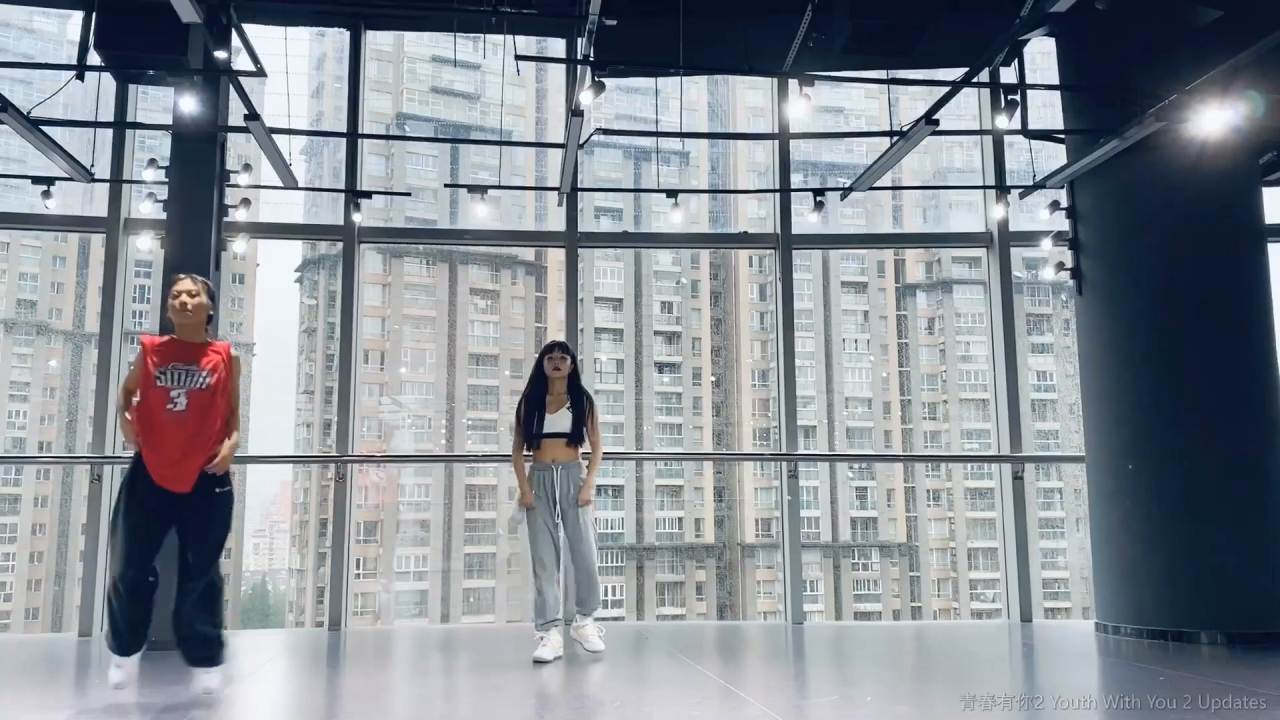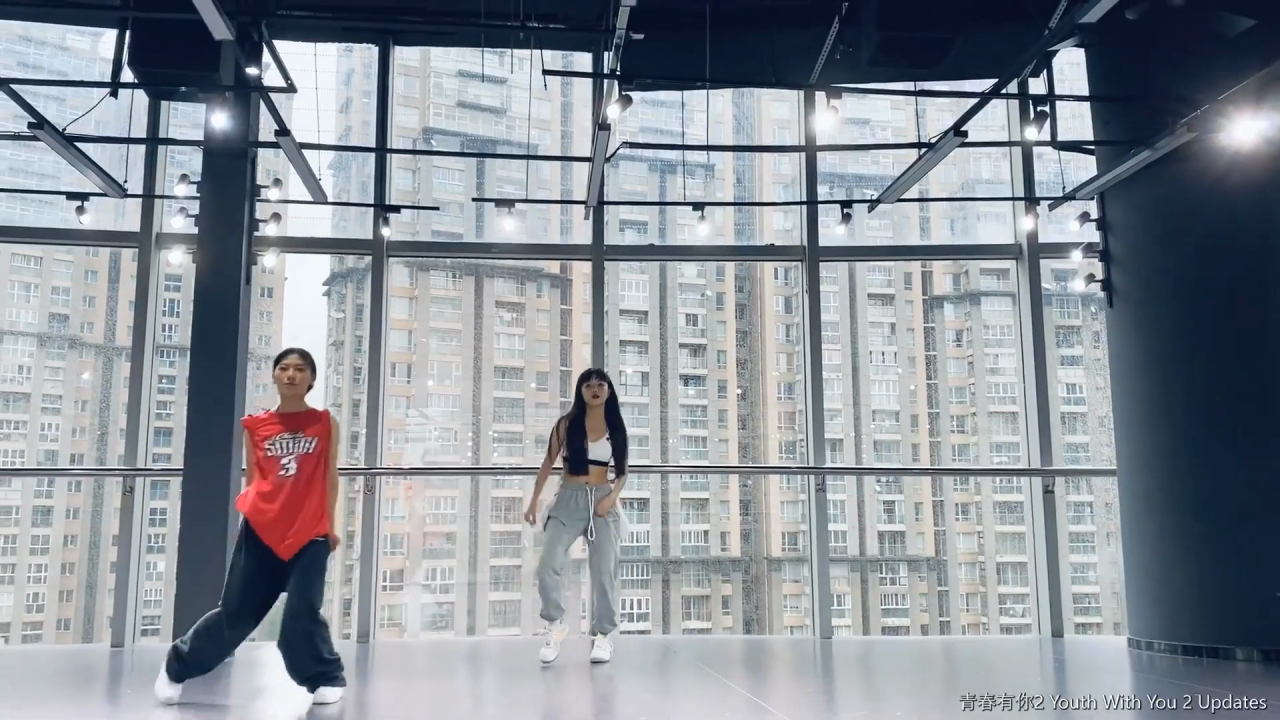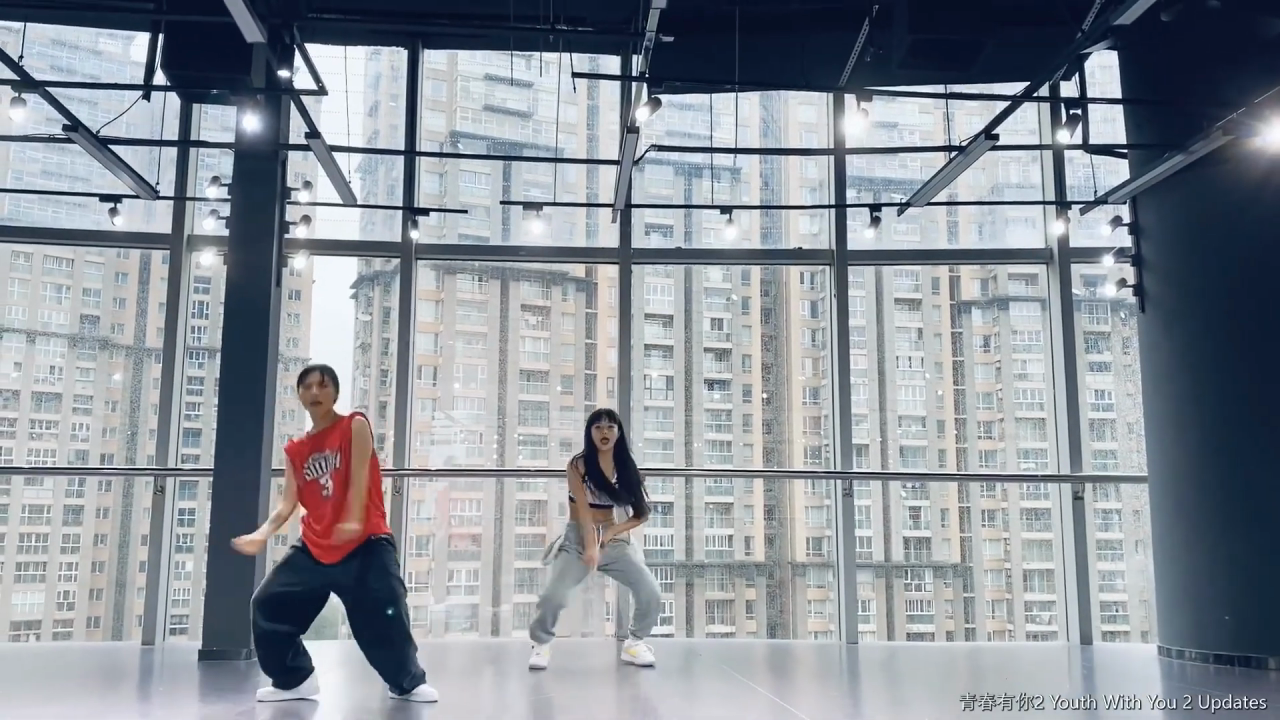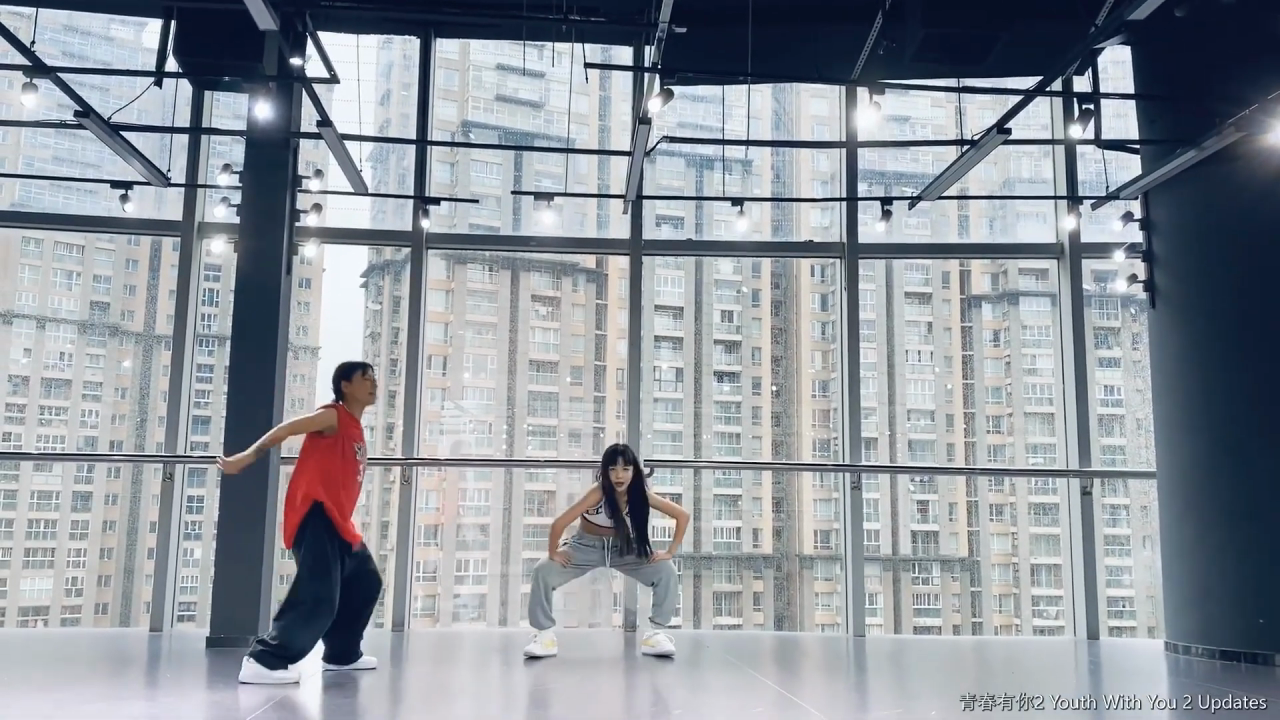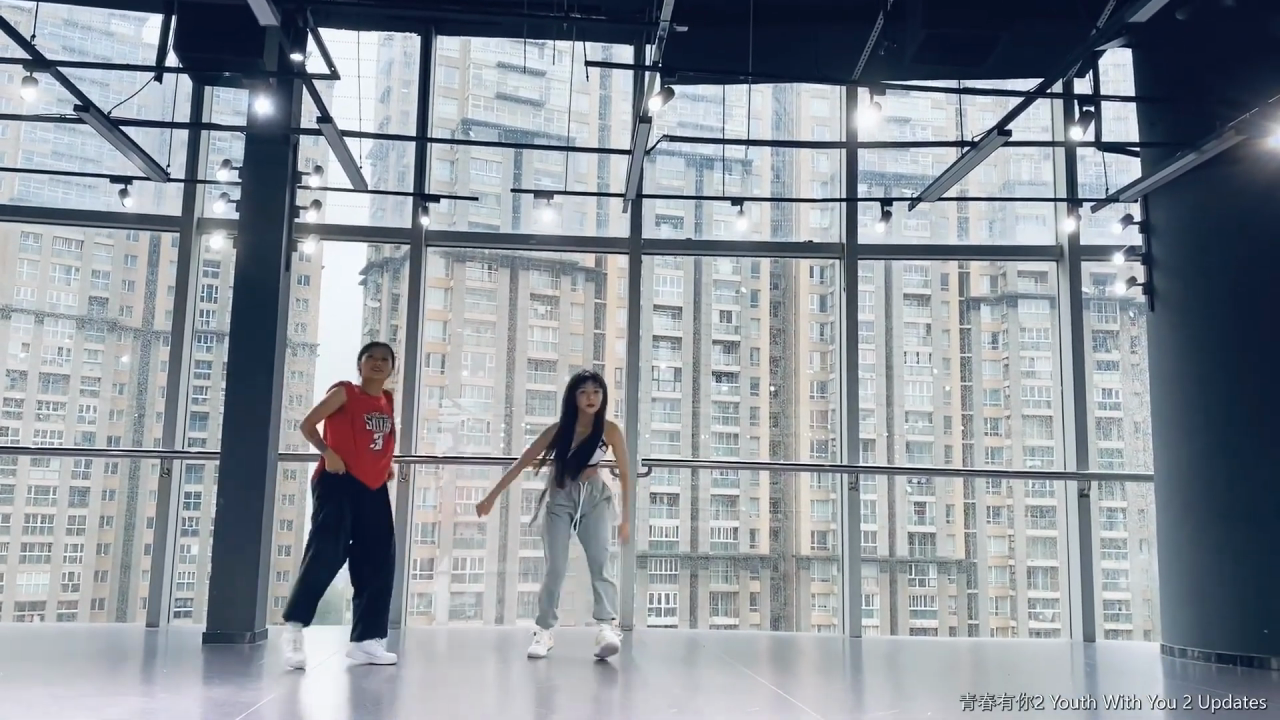
dt=1s
person 1, frame 1
left shoulder: (226, 357)
right shoulder: (151, 350)
left elbow: (232, 416)
right elbow: (127, 394)
left wrist: (230, 445)
right wrist: (126, 421)
left hip: (204, 476)
right hip: (150, 472)
left knee: (200, 572)
right knee: (130, 565)
left ankle: (205, 659)
right ankle: (125, 650)
person 1, frame 2
left shoulder: (325, 423)
right shoulder: (254, 425)
left elbow: (329, 475)
right elbow: (253, 477)
left wrist: (332, 527)
right wrist: (258, 511)
left hip: (308, 535)
right hip: (259, 531)
left knee: (303, 613)
right knee: (235, 612)
left ankle: (326, 679)
right ankle: (176, 670)
person 1, frame 3
left shoulder: (355, 425)
right shoulder: (296, 449)
left elbow: (360, 473)
right elbow: (290, 503)
left wrist: (353, 522)
right wrist: (262, 533)
left hip: (365, 541)
right hip: (316, 546)
left knee: (386, 608)
right knee: (268, 604)
left ankle: (407, 681)
right ankle: (294, 679)
person 1, frame 4
left shoulder: (353, 426)
right shoulder: (334, 416)
right elbow: (286, 430)
left wrist: (303, 503)
right wrist: (245, 457)
left hip: (337, 520)
right hip: (320, 516)
left knee: (366, 585)
right knee: (318, 597)
left ankle: (343, 653)
right ankle: (264, 662)
person 1, frame 5
left shoulder: (388, 401)
right shoulder: (344, 393)
right elbow: (307, 424)
left wrist: (388, 464)
right wrist: (328, 452)
left hip: (374, 489)
right hip: (338, 483)
left knee: (378, 563)
right knee: (326, 553)
left ankle: (366, 639)
right ankle: (294, 627)
person 2, frame 1
left shoulder: (582, 401)
right shoulder: (529, 401)
left elbow: (595, 446)
right elbow: (518, 448)
left wrist: (589, 482)
right wrist: (523, 485)
left hip: (573, 478)
right hip: (539, 481)
left knee: (585, 553)
right knee: (544, 559)
left ankle: (585, 621)
right ankle: (549, 633)
person 2, frame 2
left shoulder: (615, 427)
right shoulder: (566, 424)
left elbow: (622, 472)
right elbow: (548, 462)
left wrist: (613, 496)
right wrist: (534, 500)
left hip: (602, 503)
right hip: (568, 500)
left knee: (604, 573)
right knee: (548, 565)
left ankle: (602, 636)
right ankle: (554, 625)
person 2, frame 3
left shoulder: (626, 467)
right shoulder: (578, 465)
left elbow: (642, 512)
right elbow: (582, 506)
left wrist: (615, 530)
right wrist: (589, 546)
left hip: (611, 540)
right hip: (577, 539)
left knee: (650, 593)
right knee: (554, 597)
left ankle: (635, 643)
right ankle: (542, 645)
person 2, frame 4
left shoulder: (640, 494)
right shoulder: (598, 493)
left elbow: (683, 516)
right elbow: (558, 524)
left wrist: (670, 551)
right wrist: (553, 554)
left hip: (623, 546)
right hip: (586, 546)
left knee: (666, 572)
right knee: (543, 572)
left ankle: (656, 634)
right ankle: (545, 635)
person 2, frame 5
left shoulder: (610, 431)
right shoulder: (558, 430)
left elbow: (624, 475)
right elbow: (522, 464)
left wrist: (626, 518)
right wrist: (492, 496)
left hip: (595, 496)
right hip: (560, 497)
left knee: (600, 562)
right knee: (556, 568)
left ankle: (606, 628)
right ankle: (544, 632)
